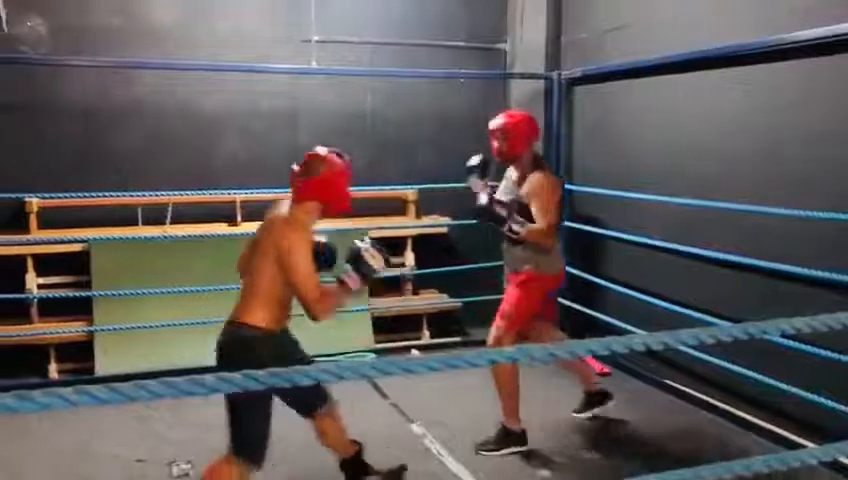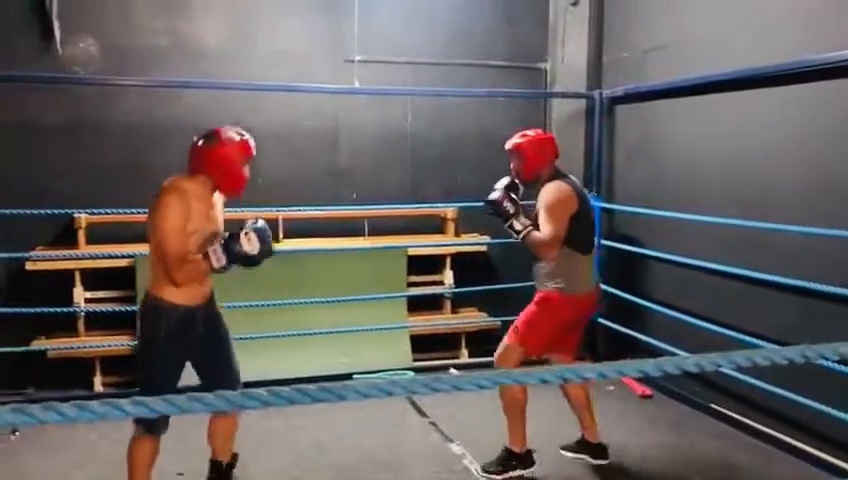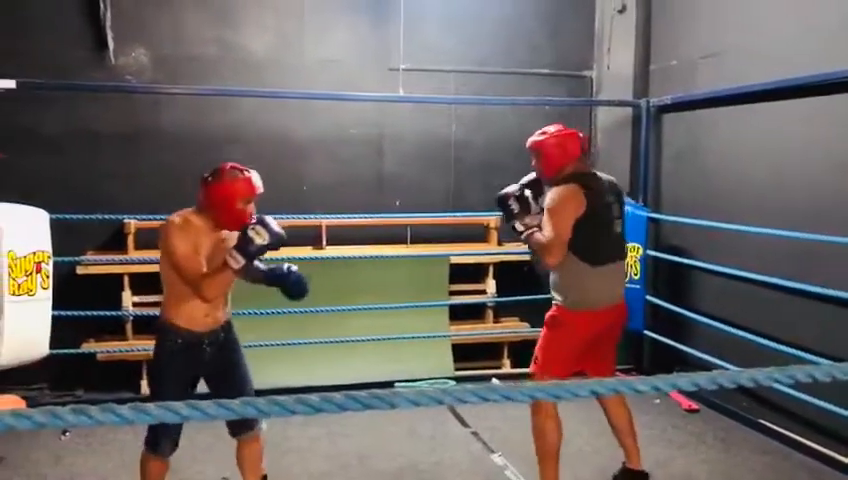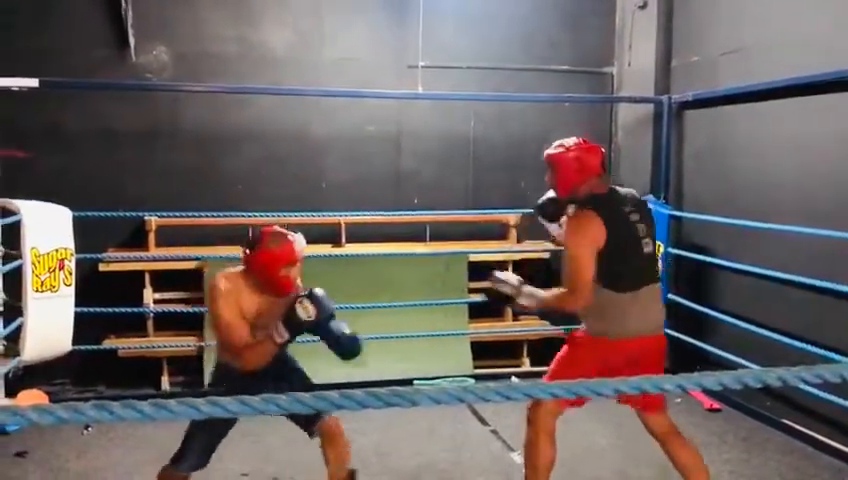
dt=1s
person 1, frame 1
left shoulder: (539, 180)
right shoulder: (513, 172)
left elbow: (545, 236)
right elbow: (500, 205)
left wrist: (506, 221)
right wrist: (479, 181)
left hip: (537, 274)
right hip: (523, 271)
left knee: (498, 344)
right knee: (544, 334)
left ankle: (513, 431)
right ankle: (595, 389)
person 1, frame 2
left shoulder: (555, 192)
right shoulder: (562, 188)
left elbow: (548, 248)
right elbow: (545, 237)
left wrist: (513, 217)
right wrist: (515, 209)
left hip: (561, 296)
right hip: (577, 293)
left knee: (505, 360)
right knee: (561, 364)
right ankle: (592, 441)
person 1, frame 3
left shoulder: (565, 194)
right shoulder: (609, 186)
left elbow: (551, 256)
left wrist: (522, 219)
right wrist: (540, 207)
left hip: (578, 312)
right hip: (613, 306)
left knee: (543, 400)
person 1, frame 4
left shoulder: (583, 220)
right shoulder: (634, 203)
left elbow: (577, 299)
left wrist: (521, 291)
left hip: (606, 341)
right hip: (651, 336)
left knee: (541, 414)
right knee: (660, 425)
person 2, frame 1
left shoulder: (289, 216)
right shoulder: (291, 231)
left elbow: (245, 266)
right elbow: (316, 308)
right wrist: (356, 275)
left hip: (274, 339)
right hip: (250, 346)
left knee: (321, 406)
person 2, frame 2
left shoulder: (215, 196)
right shoulder: (173, 198)
right elbow: (177, 272)
left wrist: (240, 247)
right wrist: (226, 253)
left hip: (205, 312)
right hip: (166, 317)
right knee: (153, 423)
person 2, frame 3
left shoulder: (235, 227)
right shoulder: (177, 229)
left elbow: (248, 271)
right elbow: (205, 290)
left wrist: (278, 274)
right wrist: (243, 252)
left hip: (221, 338)
right hip: (178, 344)
left knee: (249, 428)
right knee: (161, 442)
person 2, frame 4
left shoulder: (288, 284)
right shoulder: (224, 289)
left elbow: (315, 316)
right elbow: (246, 357)
left wrist: (333, 328)
right wrist: (288, 327)
left hip: (278, 369)
right hip: (234, 378)
left knee: (330, 427)
